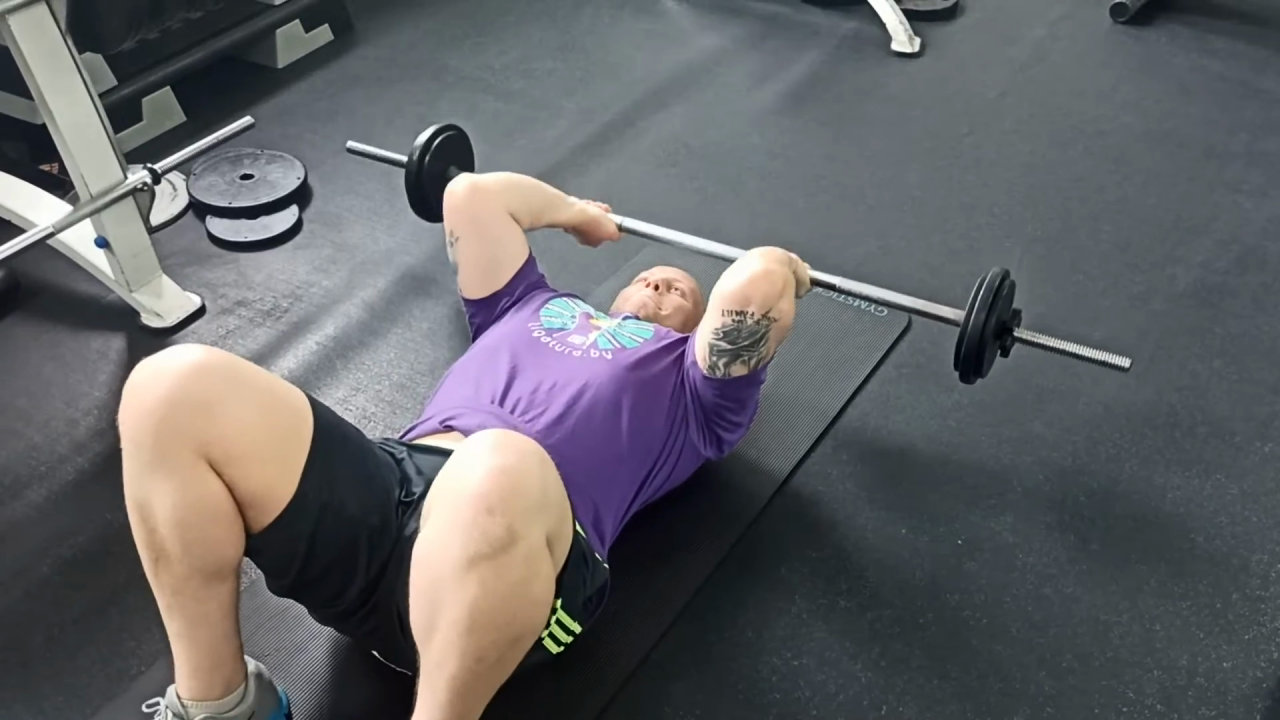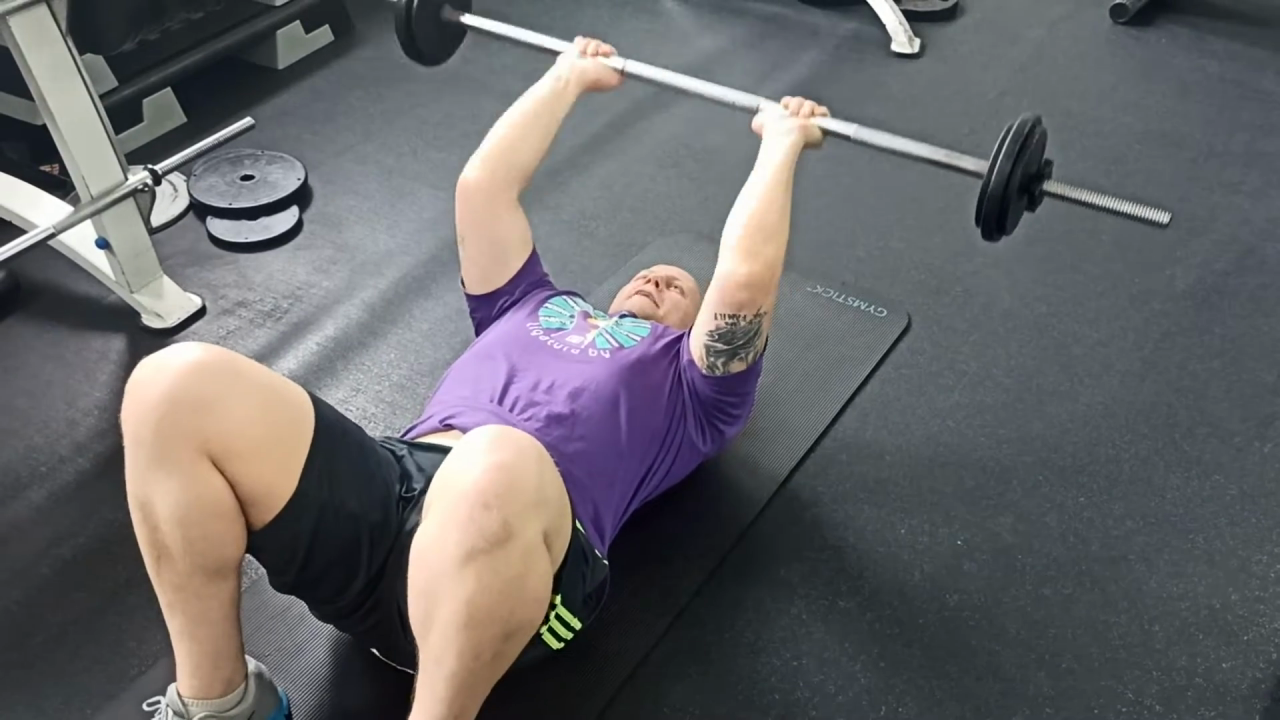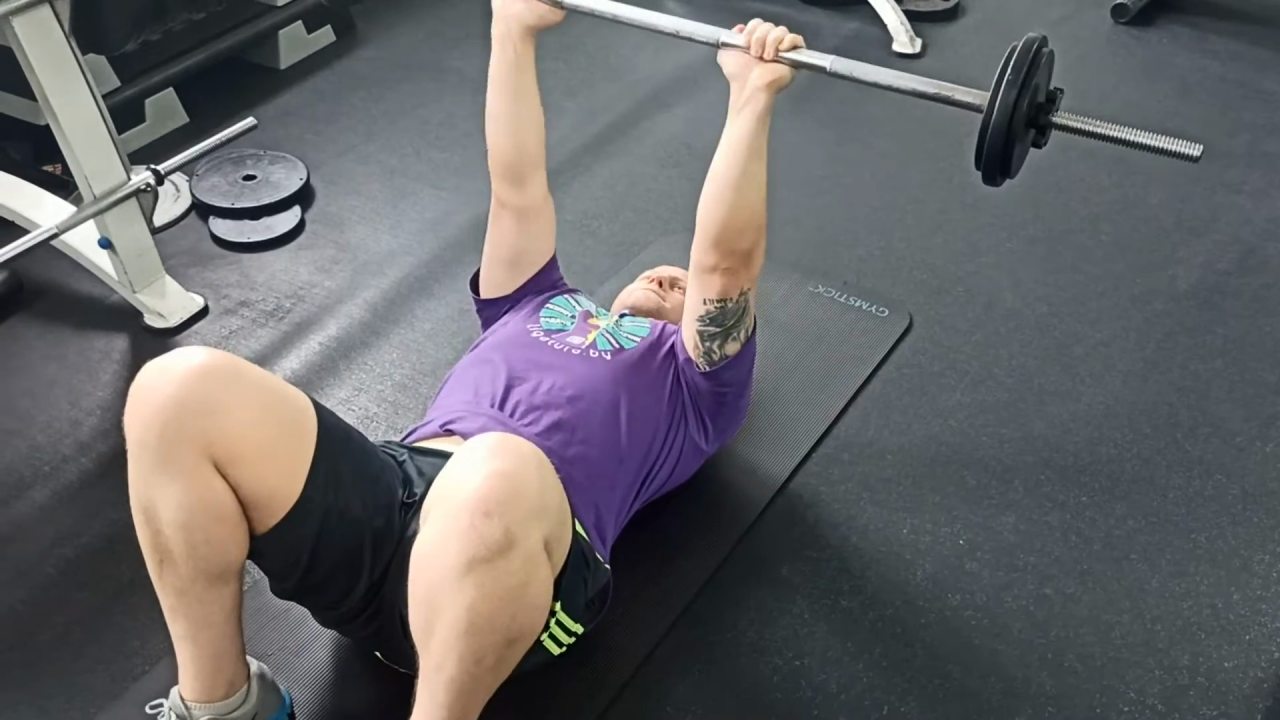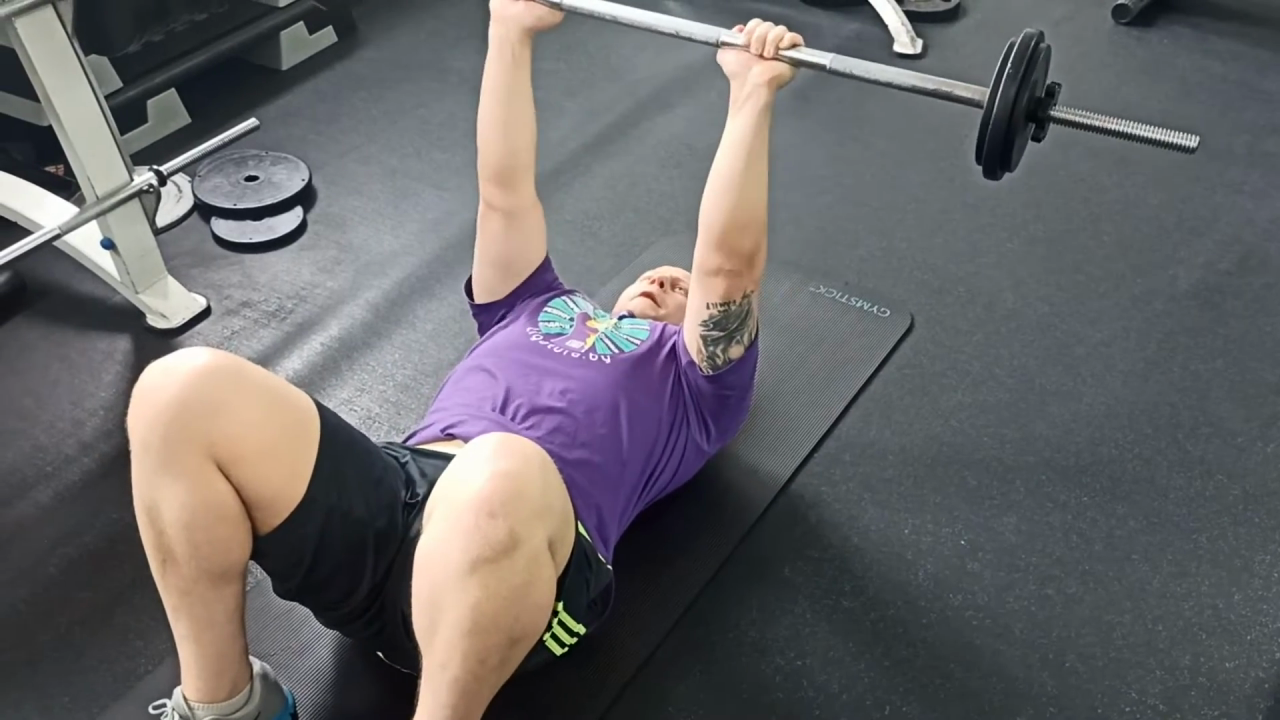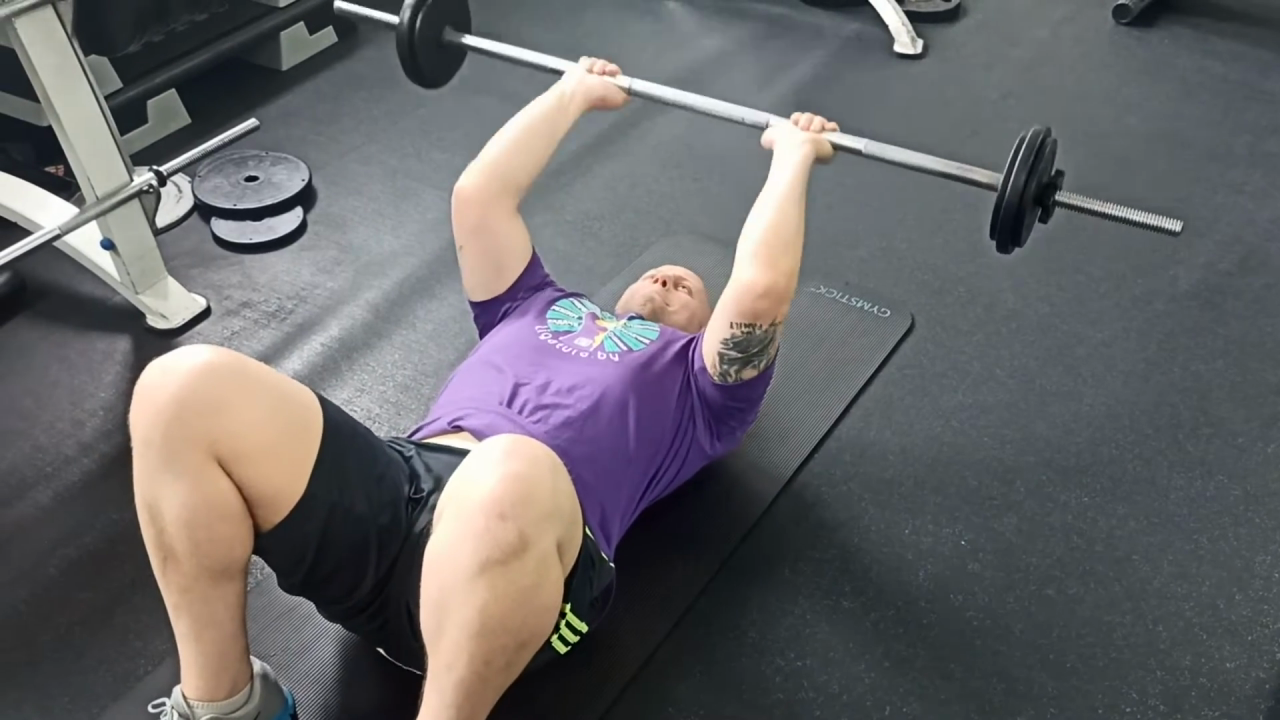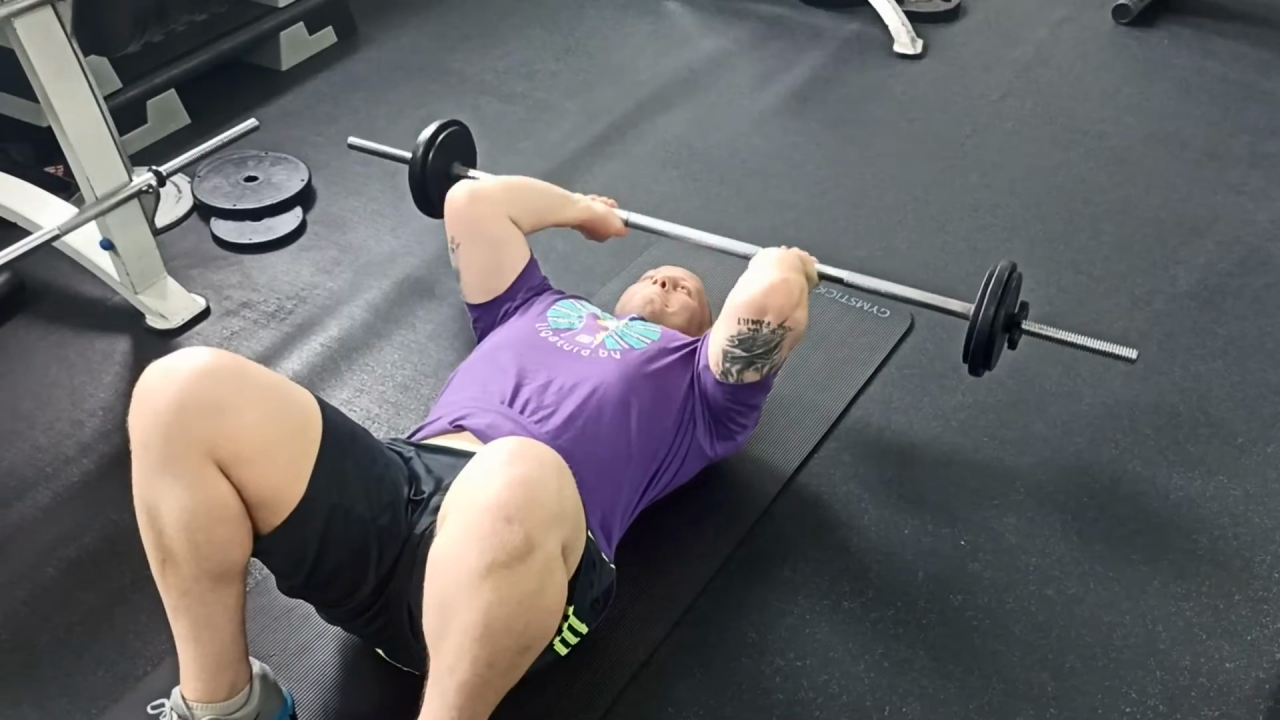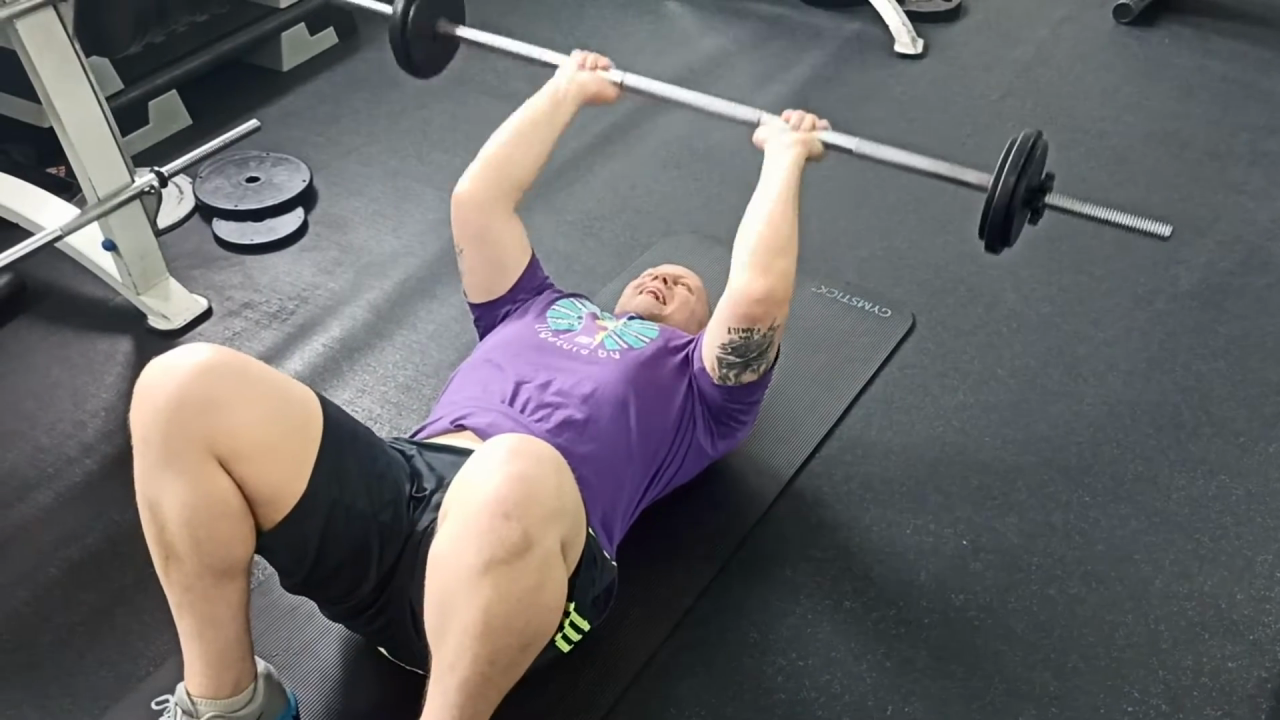
dt=0.4s
person 1, frame 1
left shoulder: (695, 385)
right shoulder: (537, 308)
left elbow: (752, 295)
right elbow: (470, 197)
left wrist: (775, 262)
right wrist: (576, 211)
left hip: (514, 528)
right hip: (389, 486)
left knee: (495, 476)
right knee: (174, 388)
person 1, frame 2
left shoulder: (692, 380)
right shoulder: (537, 306)
left elbow: (745, 277)
right elbow: (480, 192)
left wrist: (782, 142)
right wrist: (568, 77)
left hip: (517, 530)
right hip: (391, 485)
left knee: (496, 470)
right knee: (175, 386)
person 1, frame 3
left shoulder: (695, 382)
right shoulder: (541, 305)
left elbow: (727, 261)
right elbow: (519, 191)
left wrist: (751, 95)
left hip: (512, 533)
right hip: (390, 490)
left knee: (495, 480)
right knee: (177, 390)
person 1, frame 4
left shoulder: (693, 381)
right shoulder: (537, 310)
left elbow: (729, 263)
right elbow: (506, 194)
left wrist: (752, 94)
left hip: (513, 532)
right hip: (389, 493)
left knee: (498, 478)
right knee: (181, 390)
person 1, frame 5
left shoulder: (698, 378)
right shoulder: (542, 307)
left elbow: (759, 293)
right elbow: (478, 199)
left wrist: (791, 158)
right wrist: (574, 95)
left hip: (518, 524)
right hip: (390, 492)
left knee: (508, 484)
right knee: (183, 388)
person 1, frame 6
left shoulder: (699, 382)
right shoulder: (542, 312)
left elbow: (771, 307)
right elbow: (471, 202)
left wrist: (781, 264)
right wrist: (581, 210)
left hip: (523, 528)
right hip: (397, 486)
left knee: (512, 486)
right knee: (183, 390)
person 1, frame 7
left shoulder: (698, 383)
right shoulder: (547, 310)
left elbow: (758, 294)
right elbow: (477, 206)
left wrist: (785, 155)
right wrist: (566, 91)
left hip: (524, 517)
right hip: (398, 486)
left knee: (511, 479)
right knee: (184, 387)
